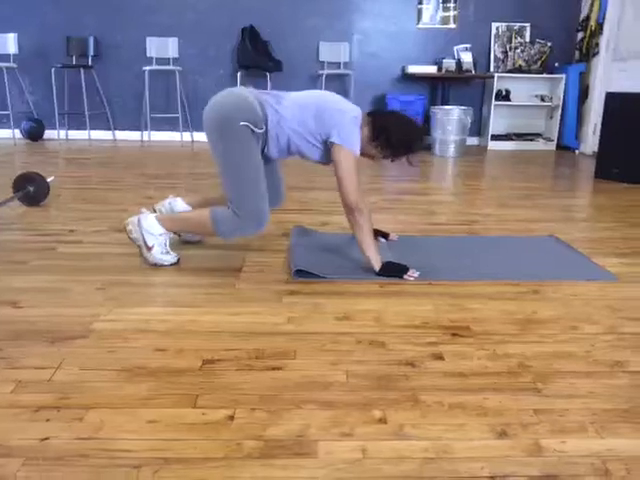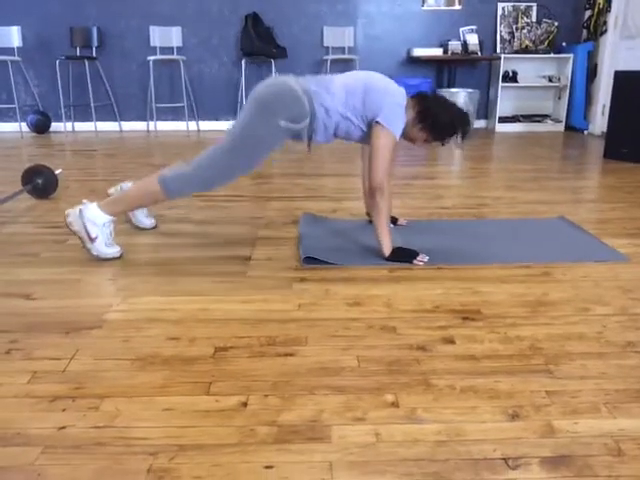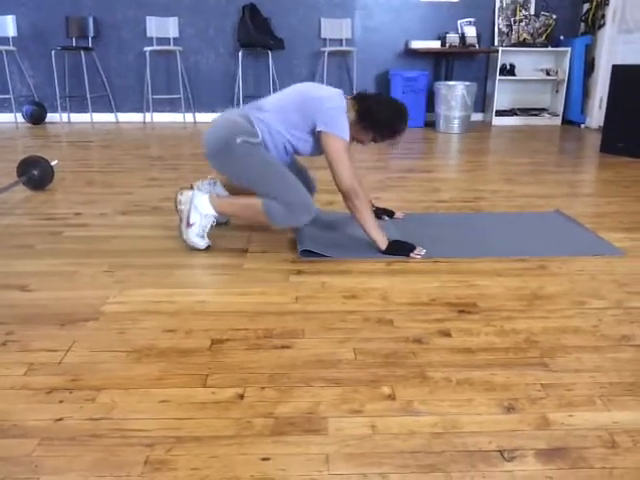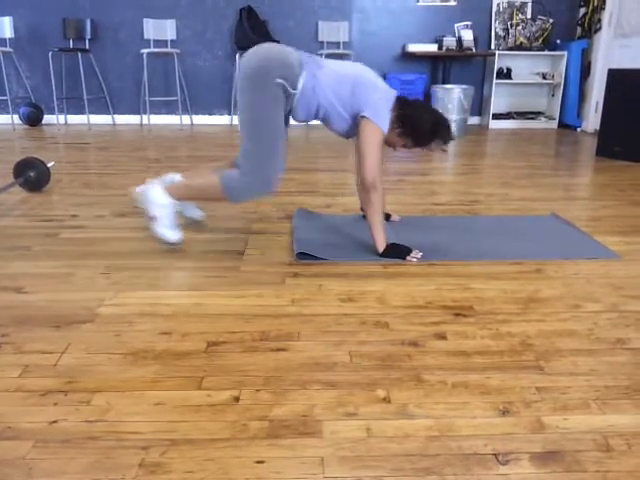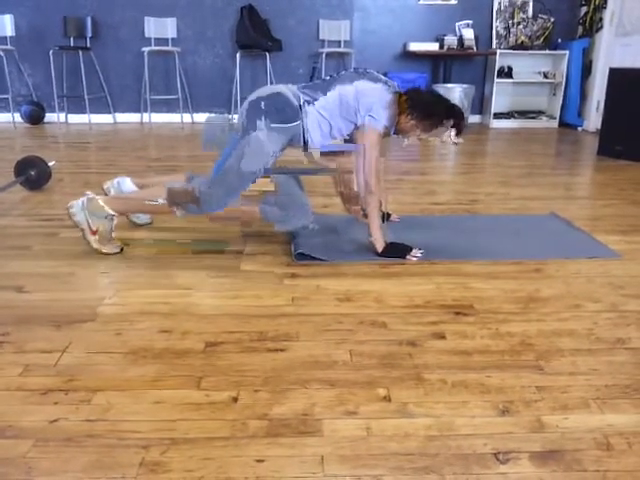
dt=1s
person 1, frame 1
left shoulder: (351, 120)
right shoulder: (348, 128)
left elbow: (352, 193)
right elbow: (354, 204)
left wrist: (367, 230)
right wrist: (378, 265)
left hip: (238, 115)
right hip: (235, 118)
left knee: (271, 199)
right knee: (250, 220)
left ankle: (181, 207)
right ankle: (154, 225)
person 1, frame 2
left shoulder: (389, 98)
right shoulder: (395, 110)
left elbow: (370, 172)
right elbow: (379, 185)
left wrist: (377, 215)
right wrist: (389, 249)
left hip: (284, 99)
right hip: (283, 107)
left knee: (213, 170)
right knee: (204, 175)
left ankle: (132, 190)
right ankle: (95, 213)
person 1, frame 3
left shoulder: (339, 106)
right shoulder: (334, 118)
left elbow: (348, 176)
right elbow: (349, 188)
left wrist: (369, 209)
right wrist: (385, 244)
left hip: (240, 135)
right hip: (232, 139)
left knee: (304, 188)
right knee: (300, 210)
left ankle: (214, 190)
right ankle: (204, 205)
person 1, frame 4
left shoulder: (382, 103)
right shoulder: (379, 112)
left elbow: (366, 168)
right elbow: (371, 182)
left wrist: (371, 210)
right wrist: (382, 246)
left hip: (271, 69)
right hip: (274, 74)
left knee: (261, 165)
right knee: (260, 180)
left ankle: (179, 184)
right ankle: (162, 194)
person 1, frame 5
left shoulder: (389, 95)
right shoulder: (379, 112)
left elbow: (366, 164)
right elbow: (370, 184)
left wrist: (374, 210)
right wrist: (381, 245)
left hip: (278, 110)
right hip: (276, 117)
left knee: (221, 179)
right knee: (213, 195)
left ankle: (129, 188)
right ankle: (96, 207)
